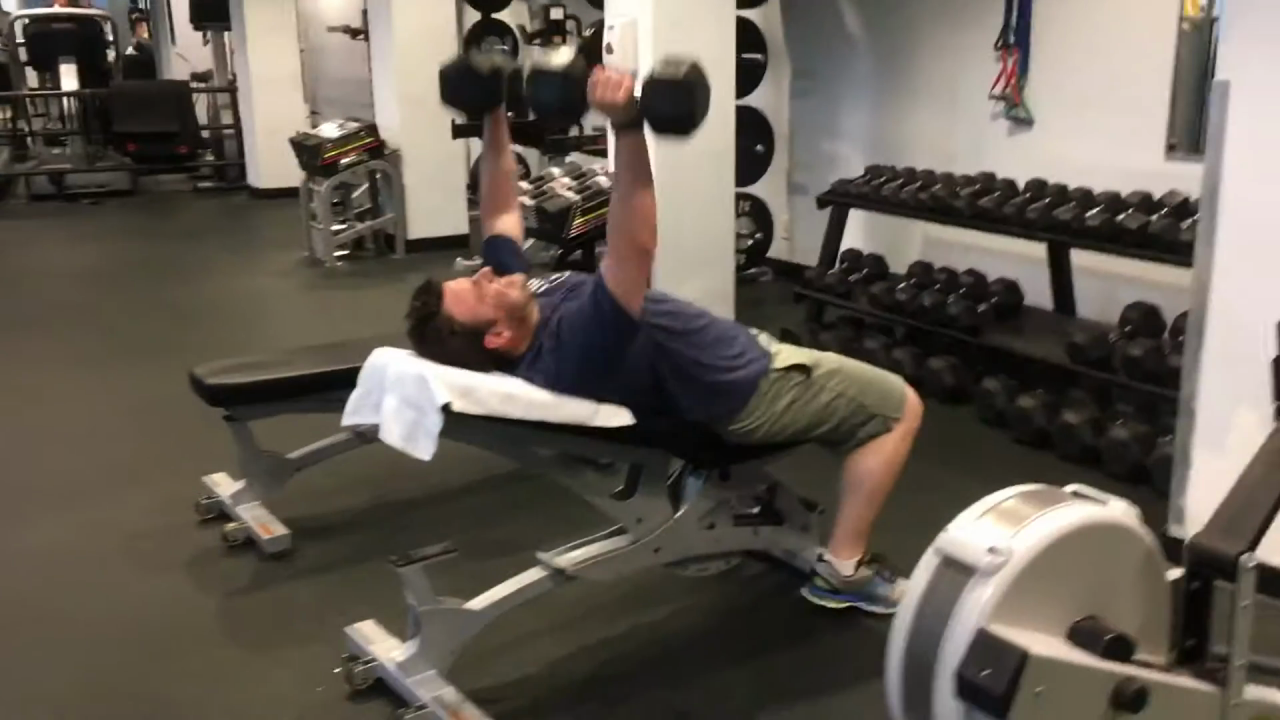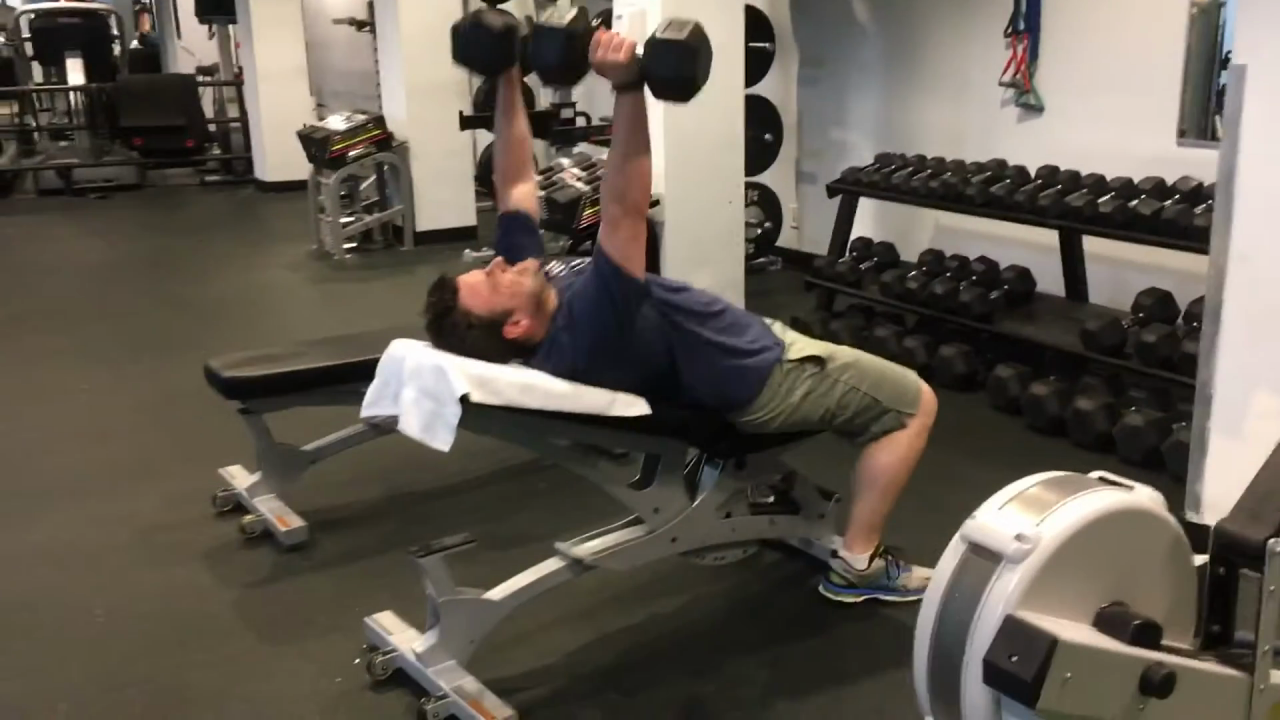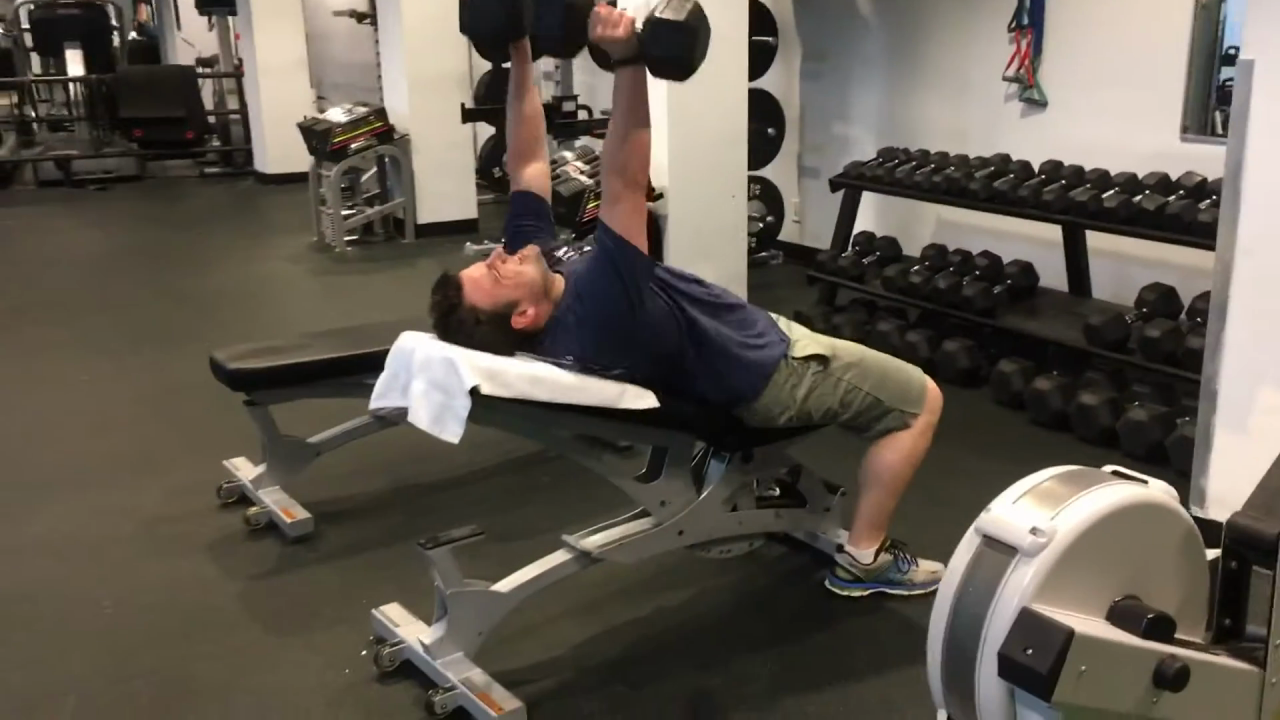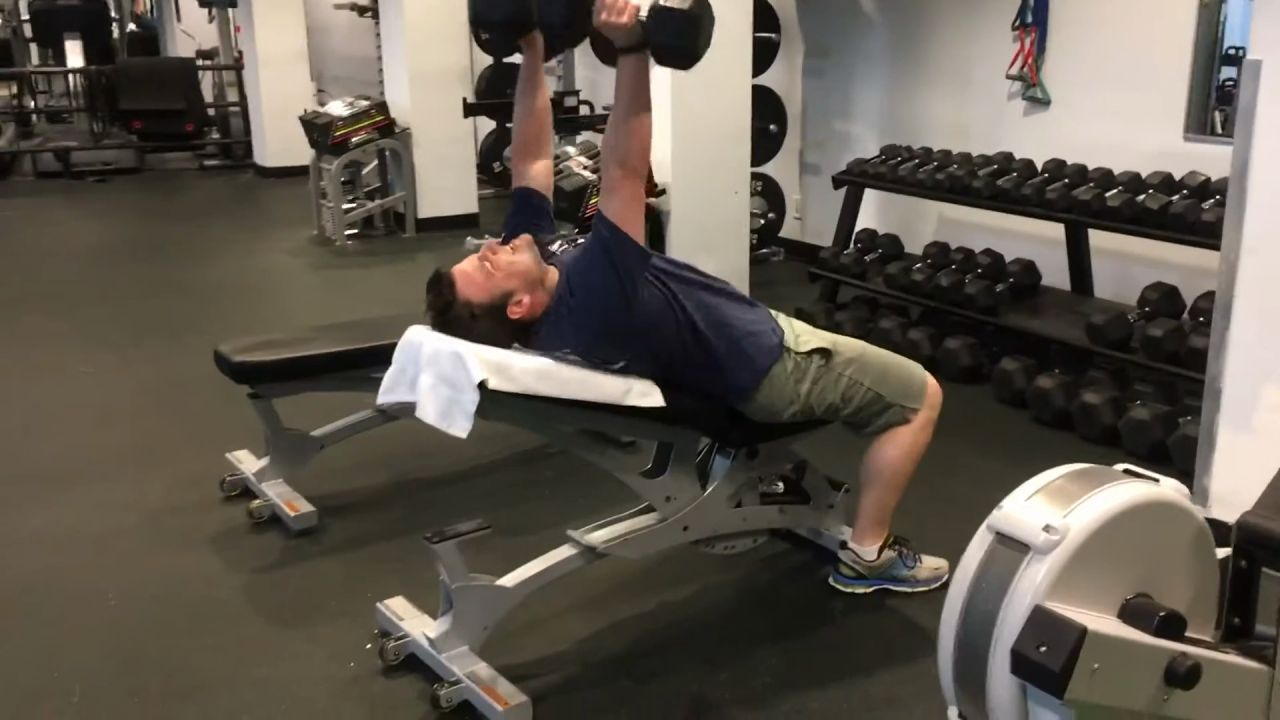
dt=0.1s
person 1, frame 1
left shoulder: (516, 312)
right shoulder: (573, 350)
left elbow: (500, 211)
right elbow: (633, 247)
left wrist: (494, 117)
right wrist: (627, 125)
left hip: (724, 358)
right hip: (744, 389)
right knee: (898, 408)
right ankle: (842, 570)
person 1, frame 2
left shoulder: (519, 267)
right shoulder: (587, 331)
left elbow: (514, 183)
right elbow: (625, 212)
left wrist: (509, 78)
right wrist: (626, 86)
right hip: (759, 378)
right knee: (914, 402)
right ankle: (857, 564)
person 1, frame 3
left shoulder: (527, 251)
right shoulder: (594, 313)
left elbow: (526, 161)
right elbow: (625, 186)
left wrist: (519, 52)
right wrist: (627, 62)
left hip: (745, 338)
right hip: (766, 373)
right knee: (920, 401)
right ankle: (863, 559)
person 1, frame 4
left shoulder: (525, 255)
right shoulder: (591, 301)
left elbow: (531, 159)
right elbow: (624, 176)
left wrist: (531, 49)
right wrist: (630, 49)
left hip: (737, 331)
right hip: (764, 366)
right knee: (919, 396)
right ankle: (867, 554)
